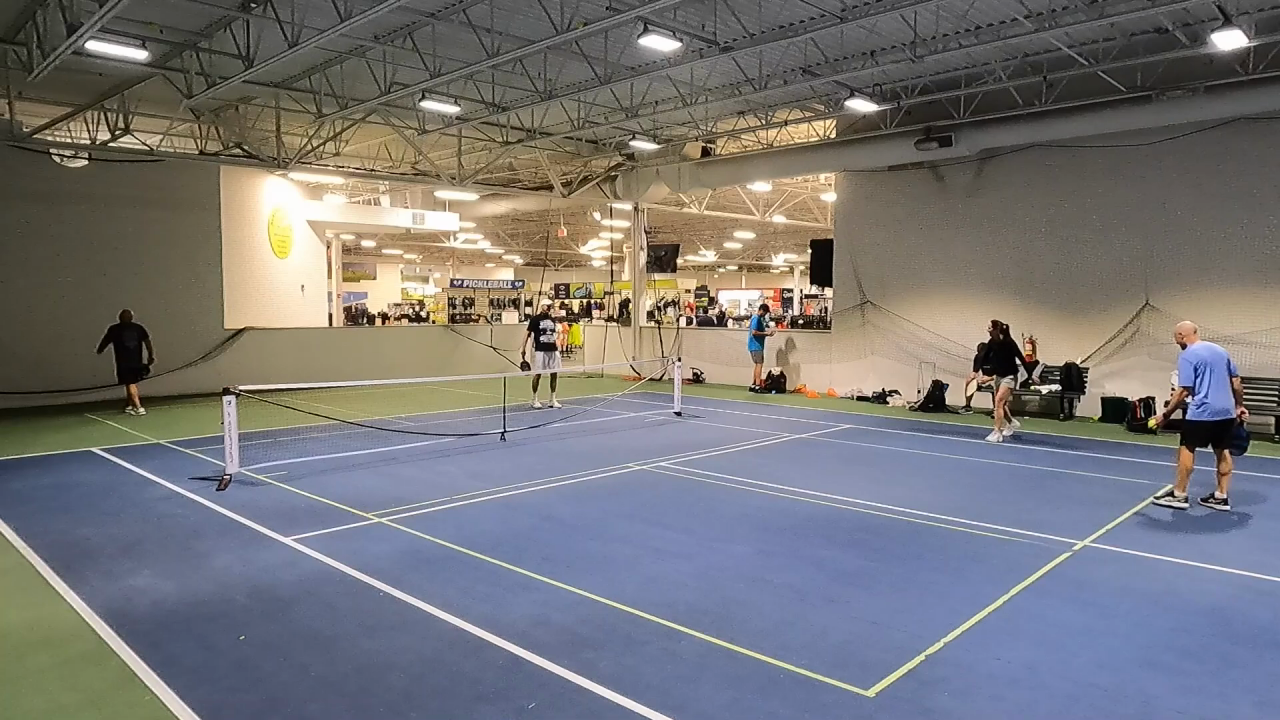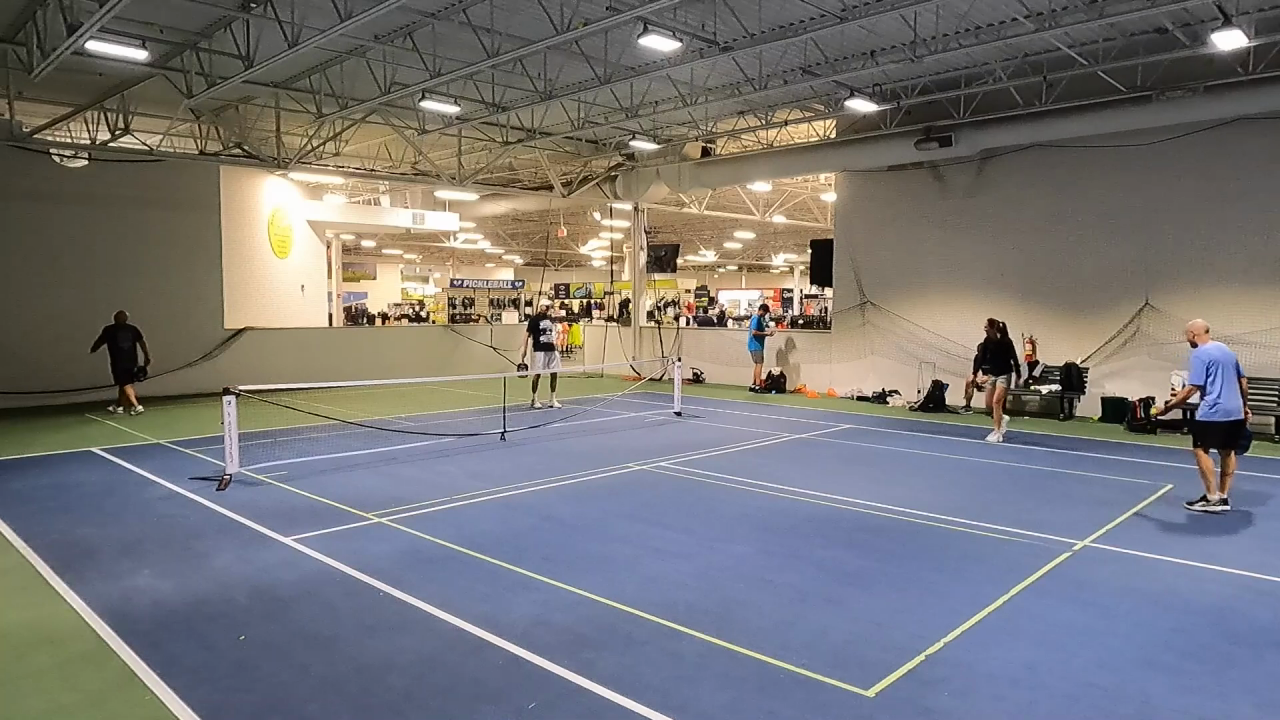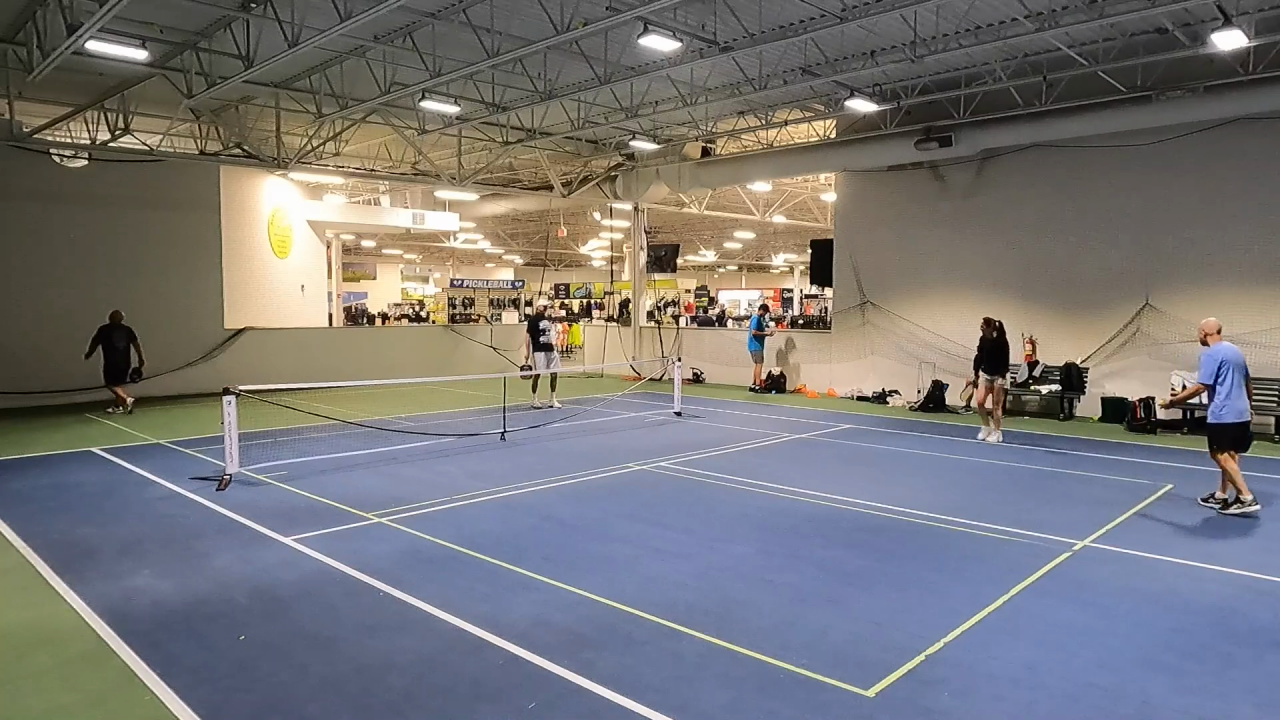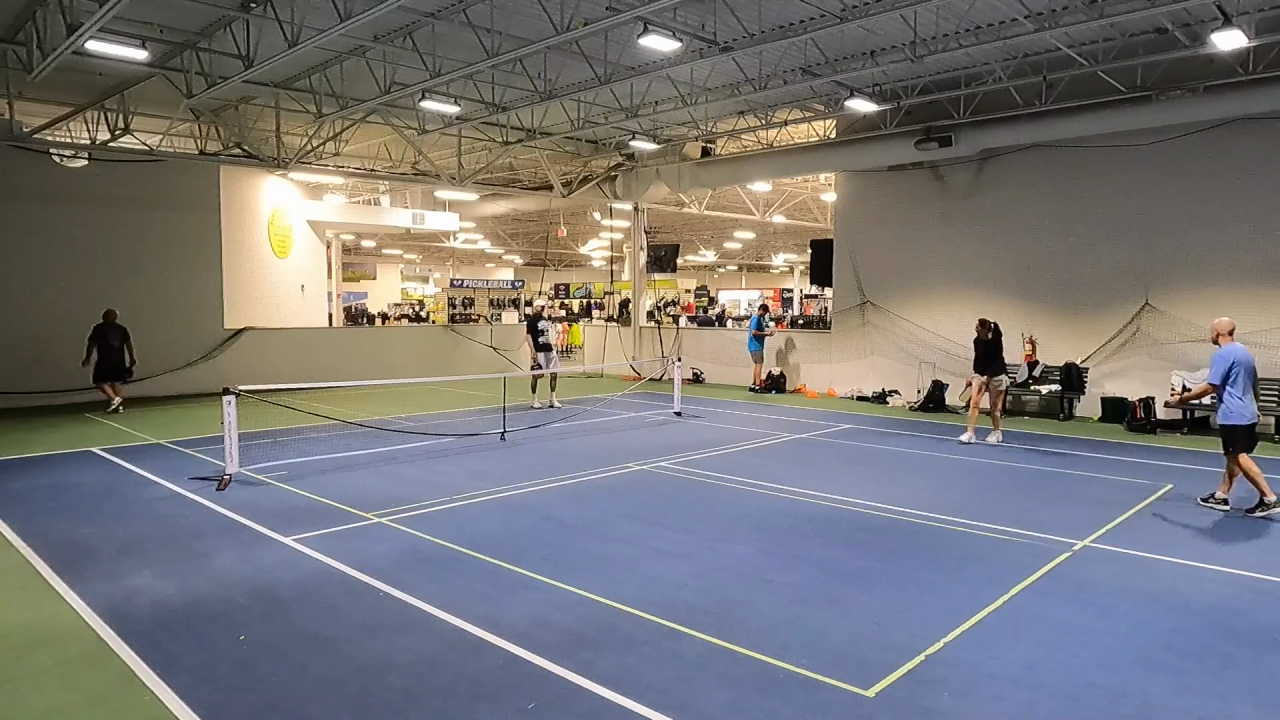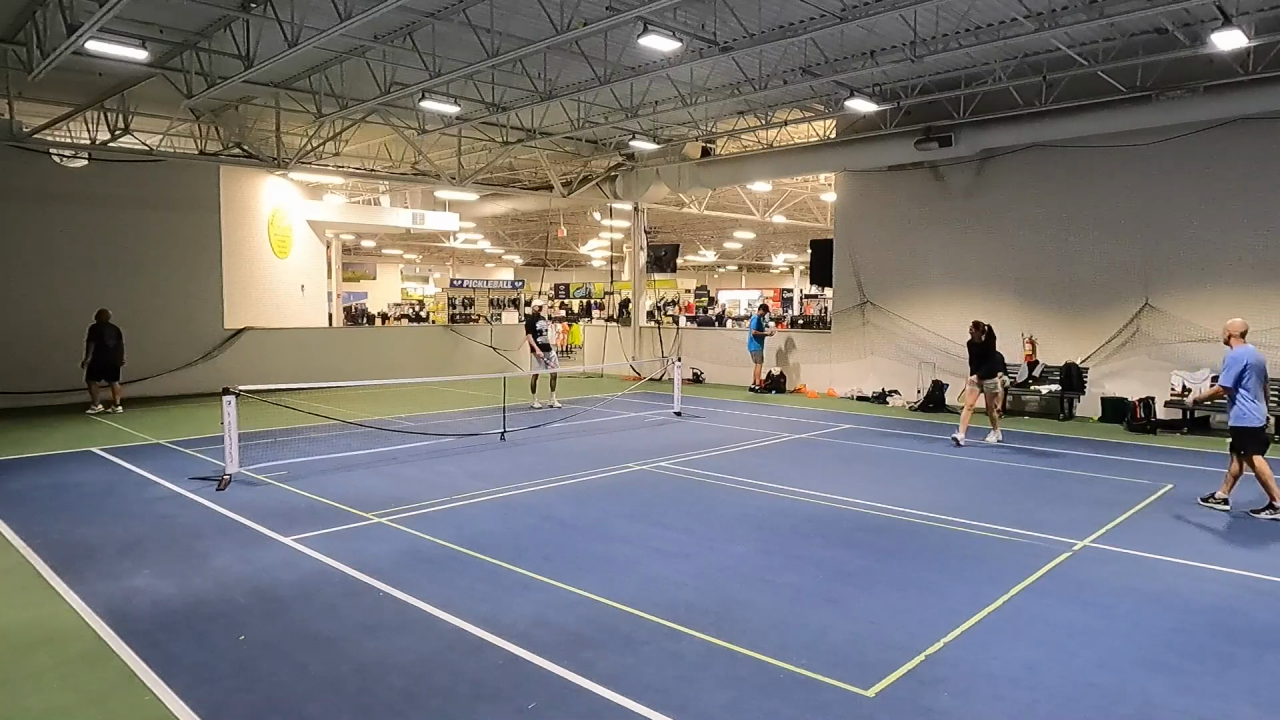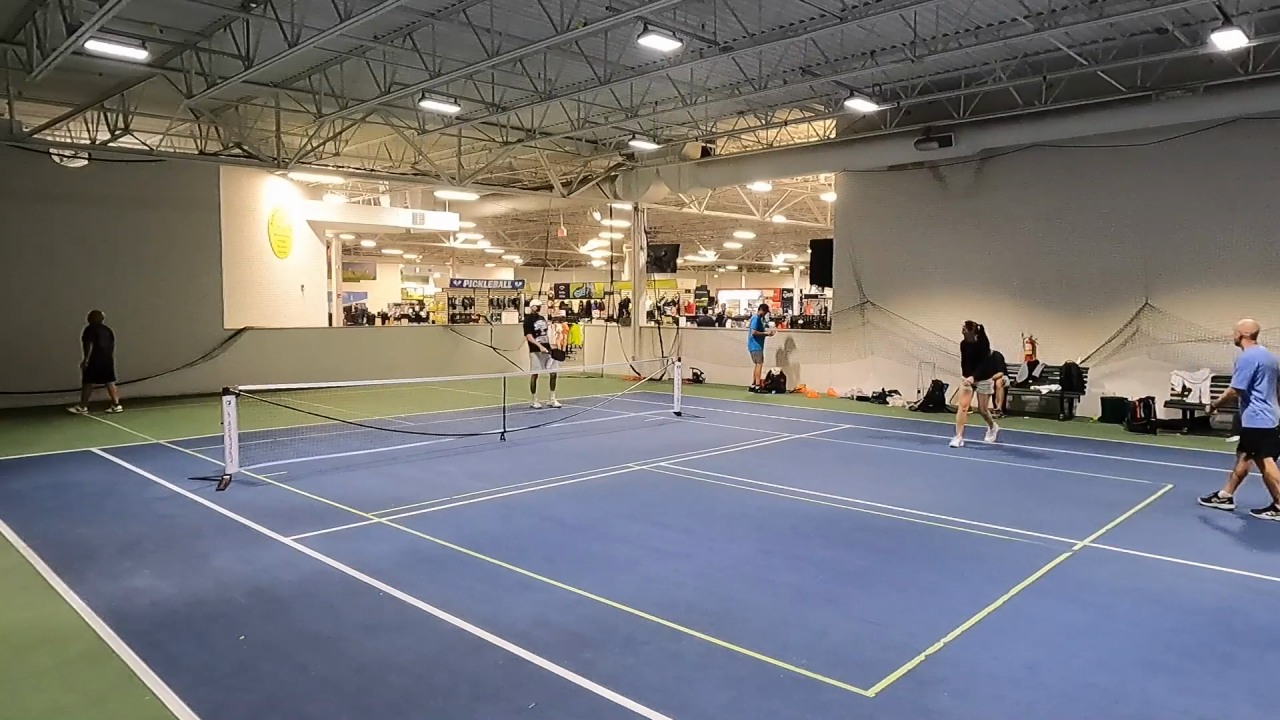
dt=0.1s
person 1, frame 1
left shoulder: (1188, 355)
right shoulder: (1220, 350)
left elbow: (1184, 391)
right elbow: (1236, 381)
left wrist: (1165, 415)
right wrist: (1240, 406)
left hip: (1202, 412)
right hip: (1227, 412)
left knee: (1186, 448)
right knee: (1222, 452)
left ankle: (1179, 494)
right ankle: (1221, 497)
person 1, frame 2
left shoulder: (1199, 354)
right shoulder: (1227, 350)
left elbow: (1192, 389)
right elbow: (1243, 381)
left wrist: (1167, 407)
right wrist: (1244, 406)
left hip: (1212, 413)
right hip: (1235, 412)
left knee: (1201, 451)
right knee: (1227, 453)
left ankle: (1212, 497)
right ankle: (1221, 497)
person 1, frame 3
left shoulder: (1211, 354)
right shoulder: (1236, 351)
left elbow: (1200, 387)
right elbow: (1248, 383)
left wrist: (1173, 401)
right wrist: (1247, 407)
left hip: (1223, 415)
right hip: (1241, 413)
left knee: (1221, 455)
right knee: (1229, 454)
left ankle: (1245, 497)
right ankle: (1221, 496)
person 1, frame 4
left shoulder: (1222, 354)
right shoulder: (1244, 352)
left elbow: (1209, 387)
right elbow: (1254, 384)
left wrist: (1182, 399)
right wrist: (1254, 407)
left hip: (1233, 416)
right hip: (1248, 414)
left knee: (1239, 457)
right knee: (1236, 456)
right ankle: (1221, 496)
person 1, frame 5
left shoulder: (1235, 356)
right shoulder: (1255, 353)
left elbow: (1221, 389)
right elbow: (1263, 387)
left wrist: (1197, 399)
right wrist: (1262, 410)
left hip: (1244, 419)
right hip: (1256, 417)
left knee: (1254, 460)
right knee: (1237, 457)
right ankle: (1221, 496)
person 1, frame 6
left shoulder: (1246, 358)
left elbow: (1234, 392)
left wrist: (1214, 405)
left hip: (1256, 420)
left knee: (1264, 461)
right knee: (1244, 456)
right ankle: (1225, 495)
